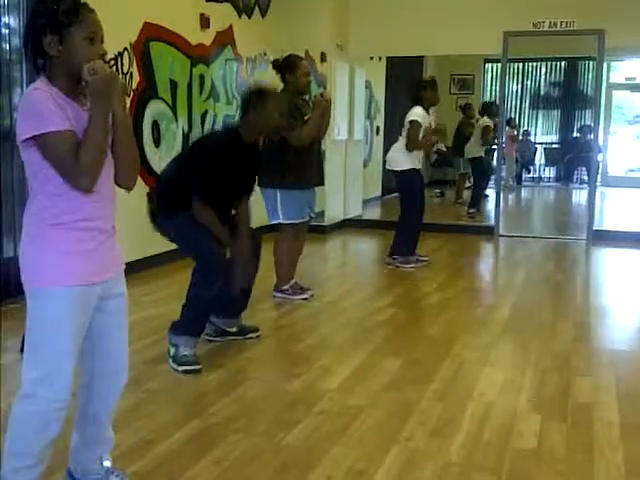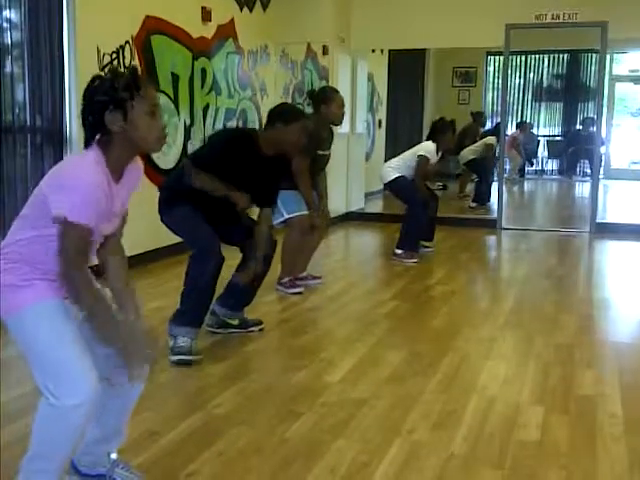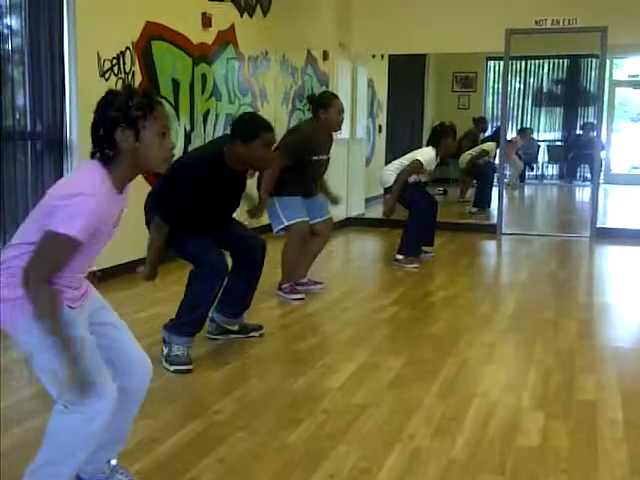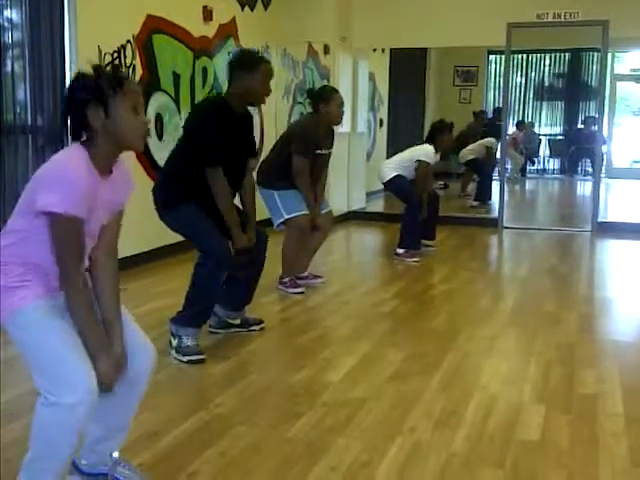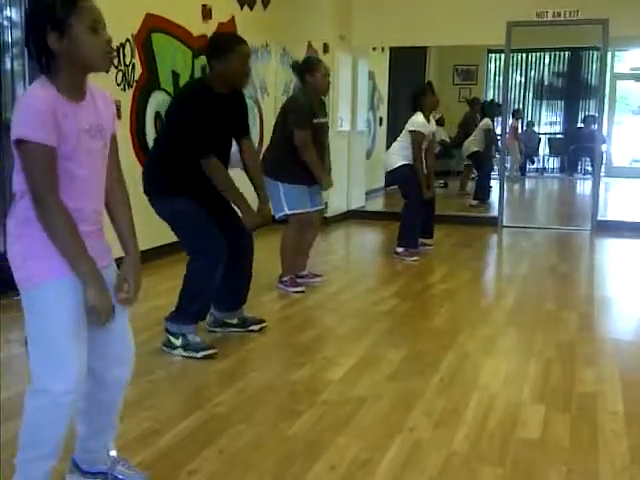
dt=1s
person 1, frame 1
left shoulder: (91, 100)
right shoulder: (38, 101)
left elbow: (127, 178)
right elbow: (82, 176)
left wrist: (117, 106)
right wrist: (100, 104)
left hip: (105, 263)
right hip: (59, 269)
left knee: (109, 372)
right knee: (50, 387)
person 1, frame 2
left shoulder: (130, 170)
right shoulder: (84, 178)
left elbow: (110, 247)
right elbow: (73, 273)
left wrist: (132, 318)
right wrist: (121, 337)
left hip: (67, 282)
left knee: (135, 361)
right knee: (77, 388)
person 1, frame 3
left shoulder: (115, 181)
right shoulder: (89, 196)
right elbow: (34, 278)
right wrist: (70, 354)
left hip: (72, 291)
left knee: (134, 370)
right knee: (95, 395)
person 1, frame 4
left shoulder: (119, 175)
right shoulder: (68, 174)
left elbow: (103, 257)
right elbow: (71, 273)
left wrist: (115, 339)
right wrist: (98, 351)
left hip: (65, 284)
left knee: (138, 357)
right knee: (76, 387)
person 1, frame 5
left shoulder: (101, 102)
right shoulder: (38, 104)
left elbow: (113, 185)
right elbow: (47, 203)
left wrist: (131, 258)
right wrist: (90, 280)
left hip: (90, 250)
right hip: (48, 258)
left knee: (114, 361)
right knee: (61, 378)
person 2, frame 1
left shoulder: (252, 152)
right shoulder: (217, 149)
left elbow: (241, 201)
right elbow: (200, 206)
left wrist: (241, 245)
right wrist: (230, 243)
left hip: (205, 209)
right hip: (173, 209)
left knee: (250, 248)
right knee: (213, 262)
left ankle: (223, 320)
right ankle: (182, 339)
person 2, frame 2
left shoulder: (278, 163)
right shoulder: (236, 141)
left elbow: (265, 213)
right elbow: (191, 172)
left wrist: (255, 261)
right wrist: (233, 195)
left hip: (220, 207)
right hip: (181, 201)
left knee: (266, 245)
right knee: (209, 251)
left ankle: (225, 313)
right ankle: (182, 332)
person 2, frame 3
left shoulder: (237, 159)
right shoulder: (203, 170)
right elbow: (164, 220)
right wrist: (151, 266)
left hip: (208, 216)
right hip: (168, 216)
left knee: (252, 247)
right knee: (213, 265)
left ankle: (225, 319)
right ankle: (176, 339)
person 2, frame 4
left shoulder: (245, 119)
right shoulder: (211, 113)
left elbow: (246, 175)
right elbow: (215, 177)
left wrist: (250, 227)
right wrist: (235, 233)
left hip: (207, 195)
right hip: (177, 197)
left knee: (256, 240)
right knee: (218, 251)
left ankle: (227, 313)
right ankle: (184, 330)
person 2, frame 5
left shoulder: (234, 97)
right shoulder: (194, 101)
left elbow: (246, 147)
right elbow: (209, 162)
left wrist: (263, 198)
right wrist: (243, 208)
left hip: (204, 186)
right hip: (169, 185)
left knee: (239, 240)
right knee: (211, 249)
left ankle: (225, 313)
right ankle: (179, 330)
person 3, frame 1
left shoulder: (302, 102)
right shoulder: (284, 104)
left elbow: (318, 136)
right elbow: (299, 139)
left wrist: (325, 110)
right wrist: (317, 112)
left hip: (302, 178)
right hip: (284, 179)
left knee: (301, 229)
right knee: (289, 230)
left ankle: (290, 280)
right ankle: (281, 286)
person 3, frame 2
left shoulder: (327, 132)
left elbow: (319, 169)
right elbow: (300, 170)
left wrist: (323, 200)
right wrist: (312, 206)
left hip: (298, 182)
right hip: (279, 181)
left knee: (321, 221)
right knee: (300, 223)
left ankle: (299, 273)
right ankle: (284, 278)
person 3, frame 3
left shoulder: (327, 137)
right shoulder: (303, 135)
right elbow: (274, 166)
left wrist: (327, 193)
right wrist: (263, 201)
left hip: (305, 189)
right hip: (281, 189)
left knee: (323, 228)
right knee: (300, 231)
left ankle: (299, 278)
right ankle: (285, 284)
person 3, frame 4
left shoulder: (328, 132)
right shoulder: (305, 130)
left elbow: (322, 170)
right elbow: (300, 173)
left wrist: (318, 203)
right wrist: (311, 205)
left hip: (302, 183)
right hip: (276, 181)
left knee: (324, 221)
right knee: (300, 224)
left ankle: (300, 272)
right ankle: (286, 278)
person 3, frame 5
left shoulder: (319, 103)
right shoulder: (299, 103)
left elbow: (322, 141)
right elbow: (303, 145)
left wrist: (326, 173)
right wrist: (322, 175)
left hip: (305, 173)
right hip: (283, 171)
left knee: (314, 220)
right knee: (298, 220)
left ankle: (300, 271)
right ankle: (285, 276)
person 4, frame 1
left shoulder: (426, 115)
right shoulder: (417, 114)
left elbow: (425, 146)
right elbow: (411, 145)
left wrist: (434, 138)
right wrist: (431, 138)
left hip: (412, 165)
right hip: (402, 165)
left knee: (417, 208)
right knee: (410, 209)
left ankle: (408, 252)
right ankle: (397, 254)
person 4, frame 2
left shoulder: (438, 150)
right shoulder: (429, 148)
left elbow: (425, 176)
right elbow: (418, 179)
left wrist: (429, 200)
right wrist: (426, 200)
left hip: (405, 175)
right hip: (392, 174)
left knee: (432, 200)
right knee: (417, 203)
left ankle: (421, 241)
right ankle: (403, 250)
person 4, frame 3
left shoulder: (435, 154)
right shoulder: (429, 155)
left elbow: (414, 174)
right elbow: (402, 175)
right wrist: (392, 200)
left hip: (408, 179)
right hip: (391, 177)
left knee: (431, 204)
right knee: (420, 208)
left ankle: (422, 246)
right ankle: (404, 255)
person 4, frame 4
left shoulder: (434, 152)
right shoulder: (428, 152)
left elbow: (427, 181)
right elbow: (419, 183)
left wrist: (424, 208)
right wrist: (421, 207)
left hip: (404, 175)
right hip: (390, 173)
left knee: (432, 198)
right knee: (415, 203)
left ankle: (424, 239)
right ankle: (403, 249)
person 4, frame 5
left shoulder: (430, 122)
right shoulder: (418, 122)
left elbow: (429, 154)
right elbow: (417, 156)
left wrist: (431, 183)
right wrist: (423, 187)
left hip: (408, 163)
right hip: (398, 163)
left knee: (428, 197)
right knee: (416, 200)
left ankle: (421, 238)
right ankle: (403, 247)
